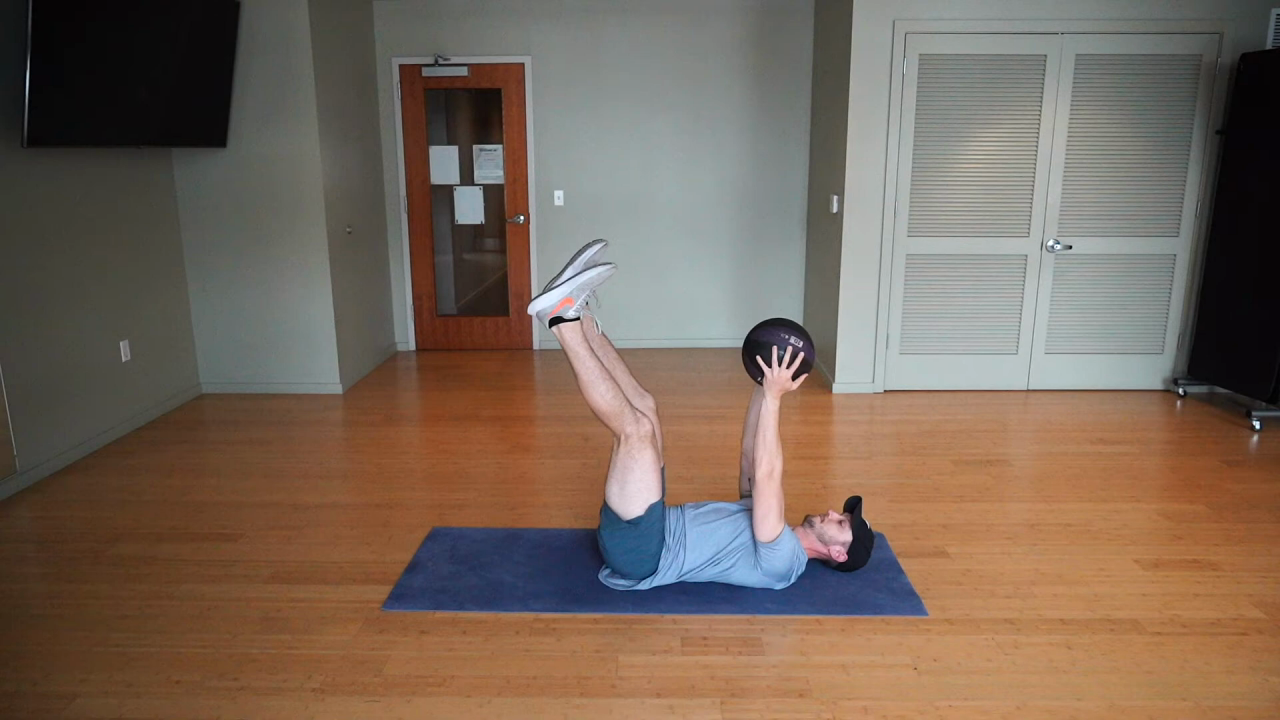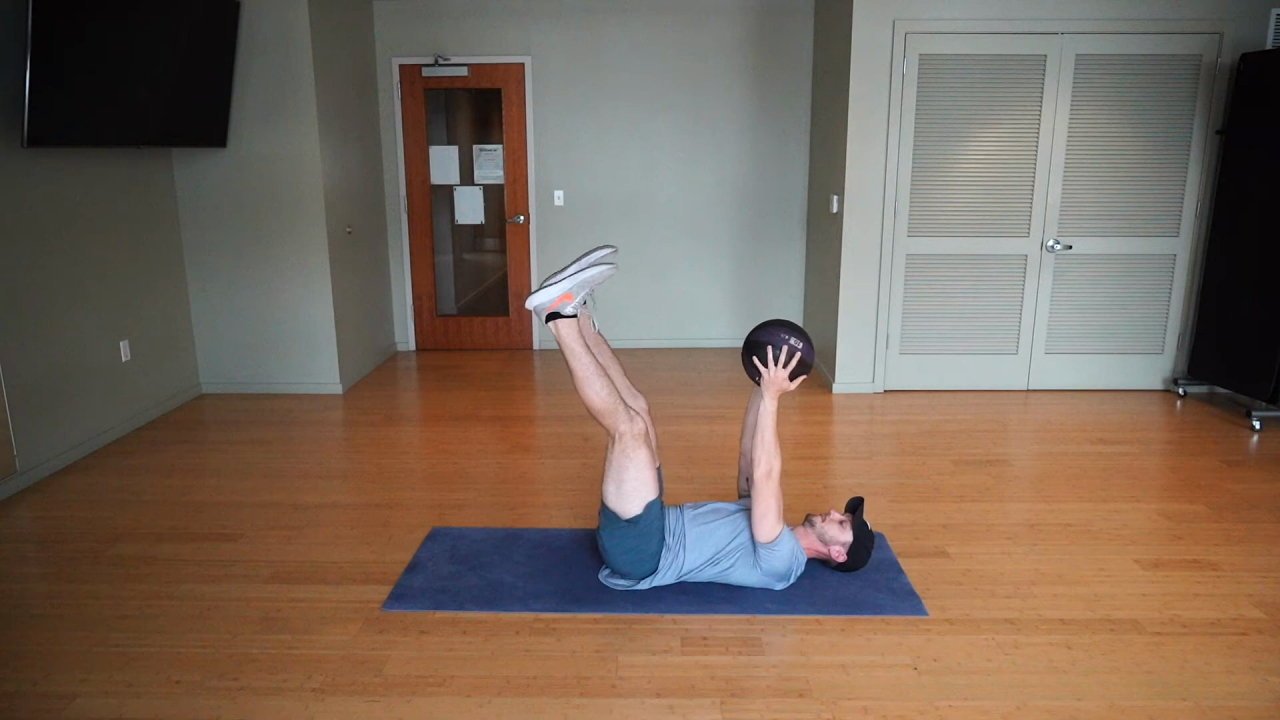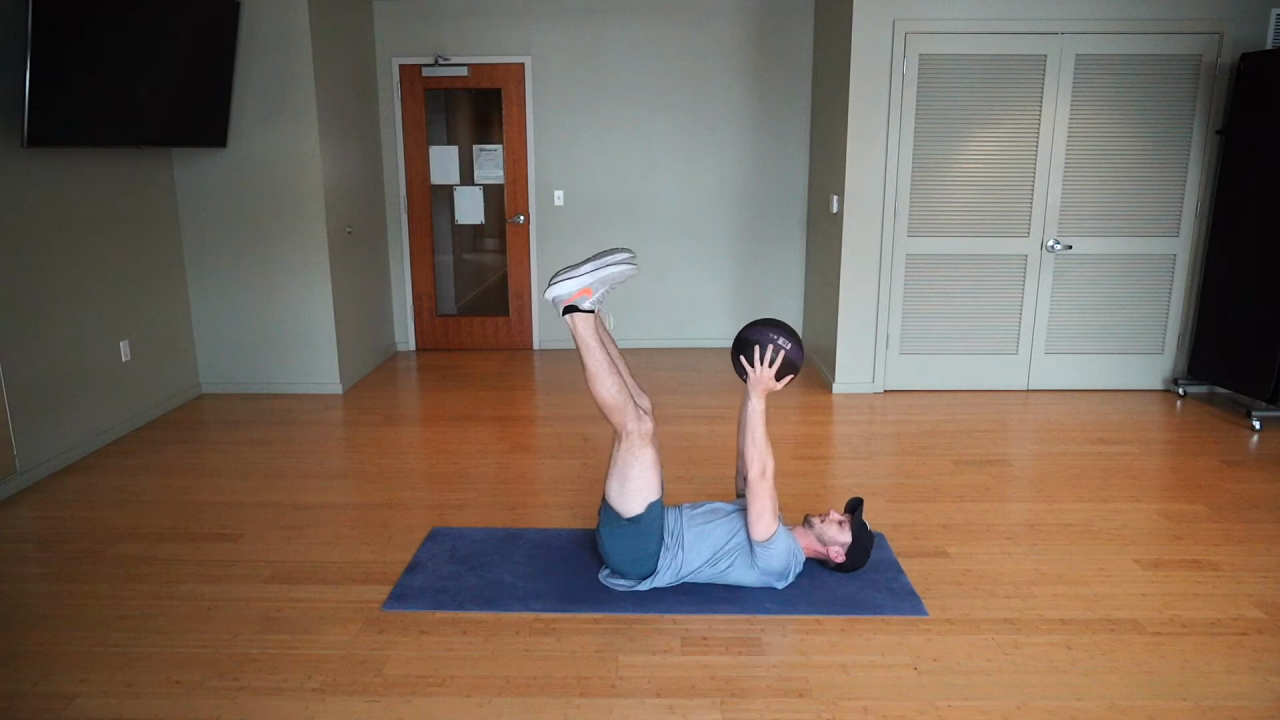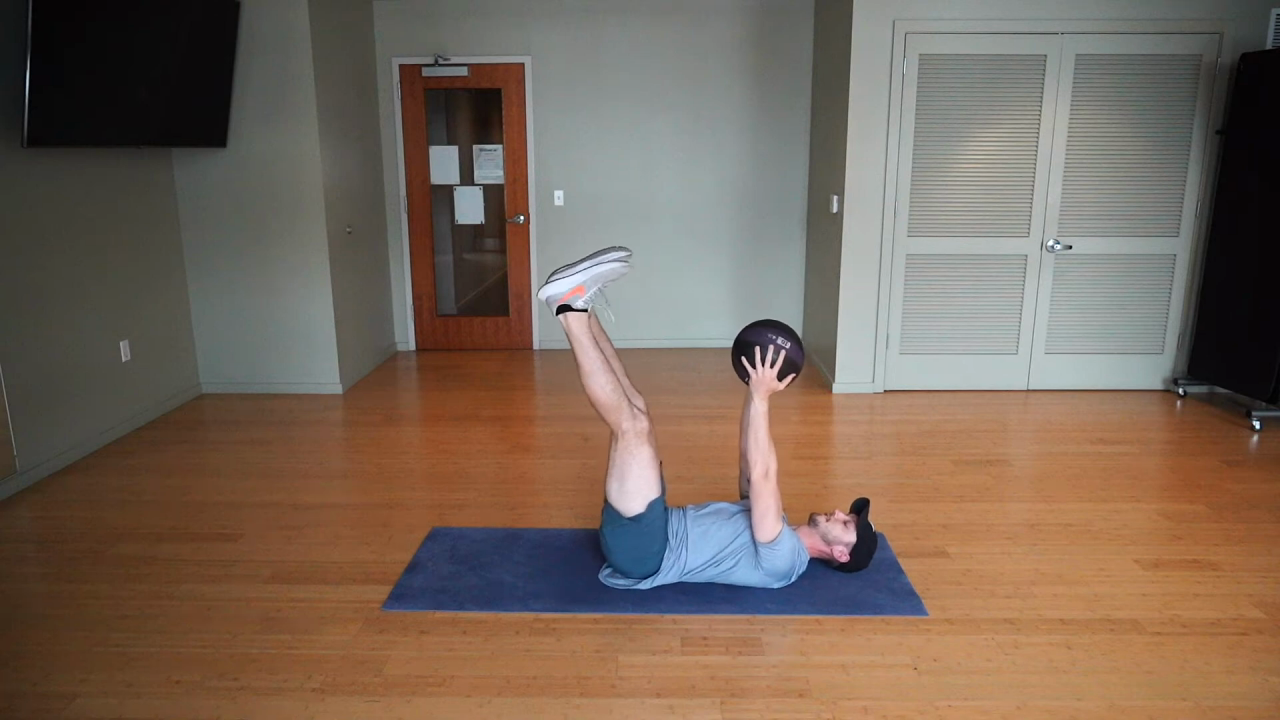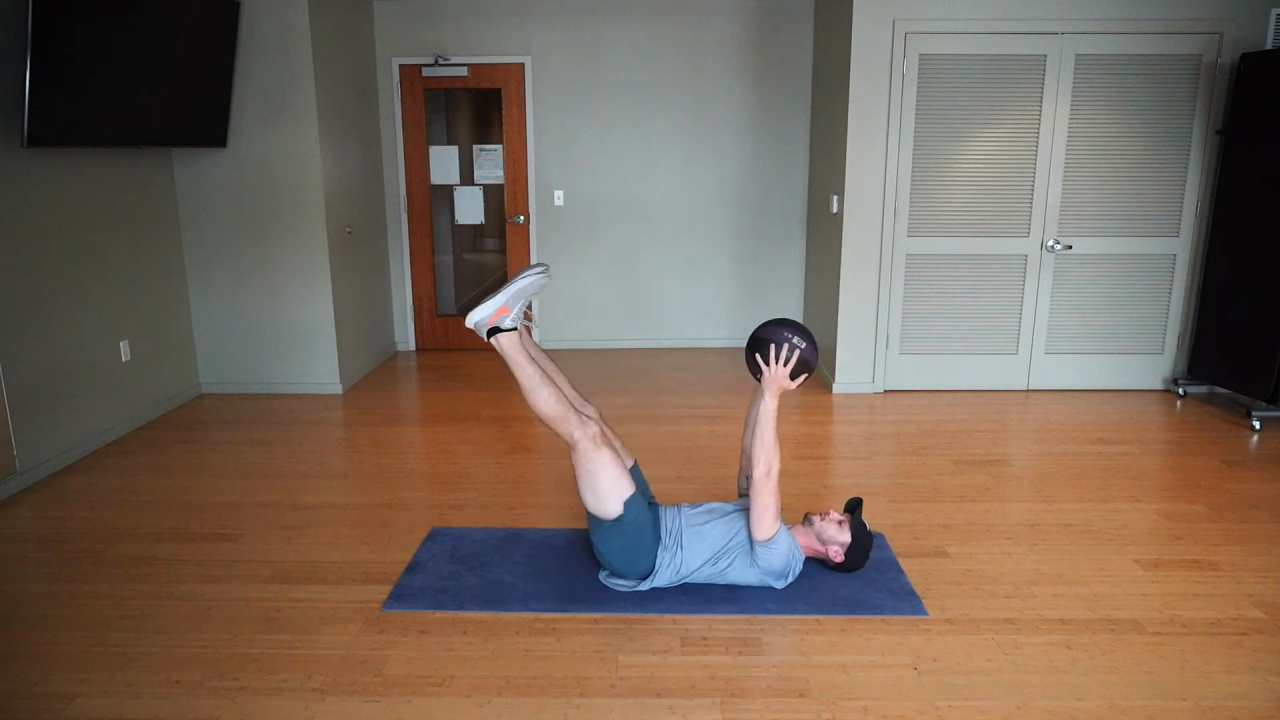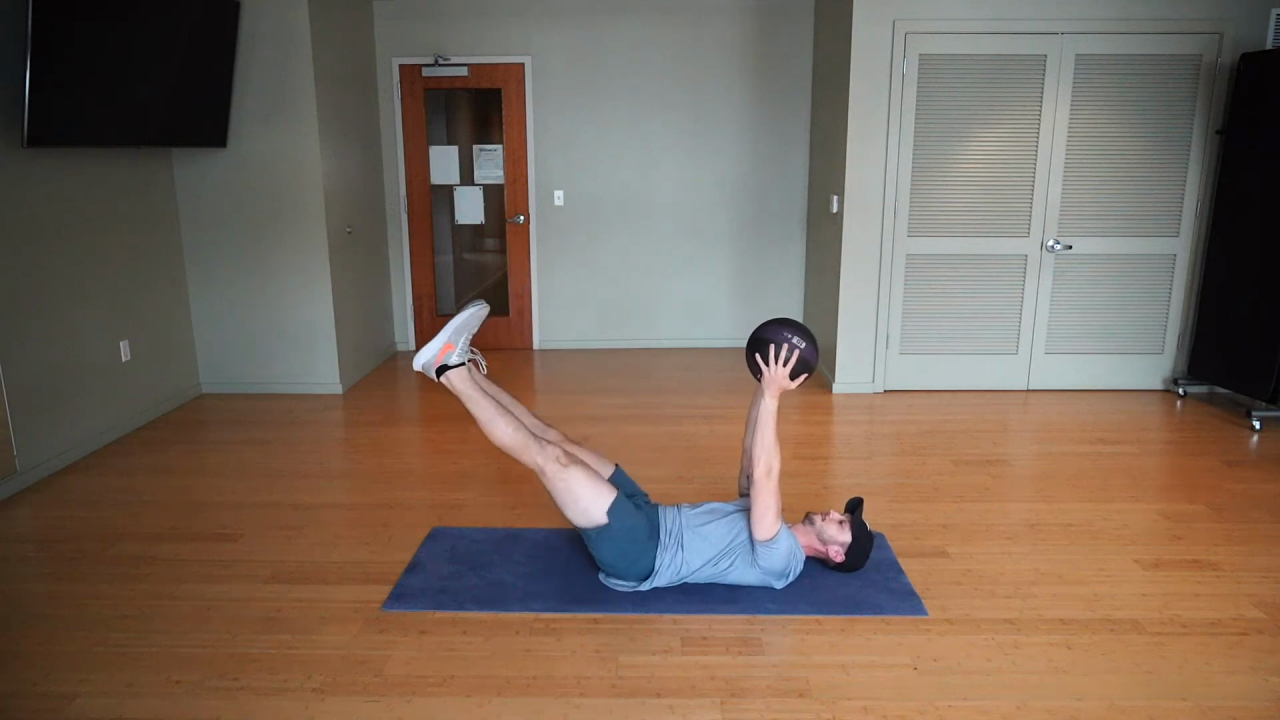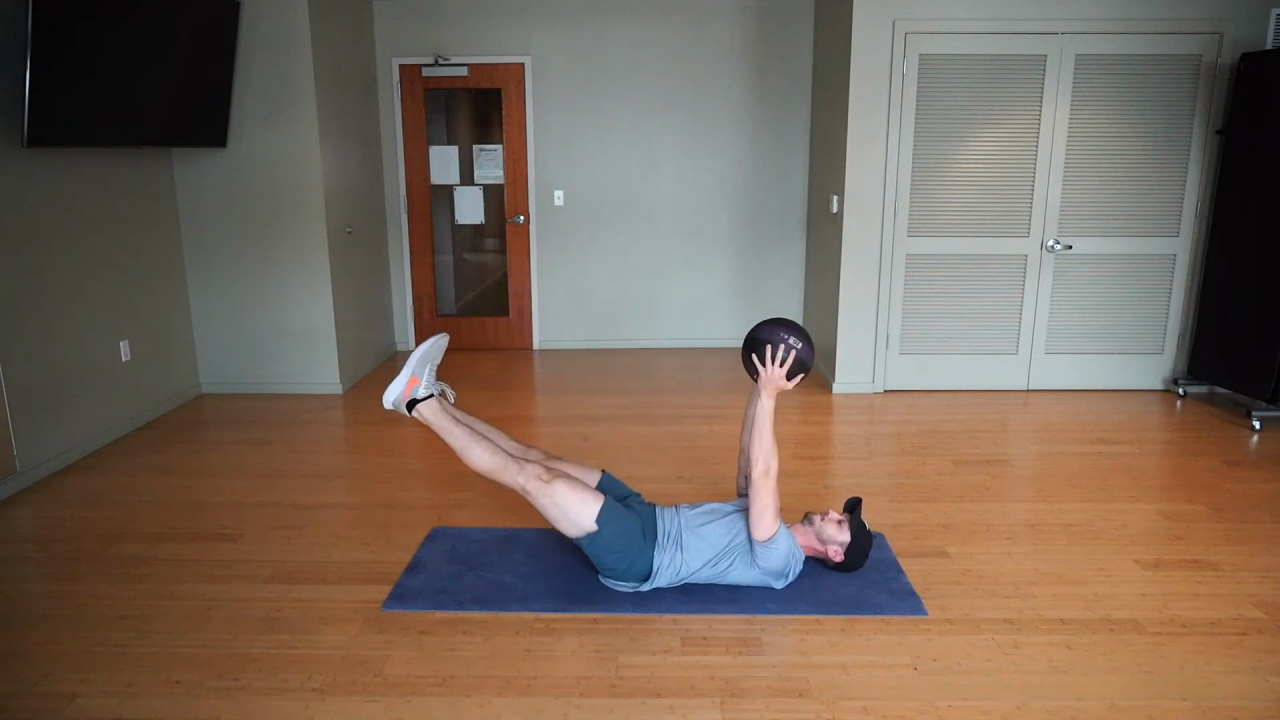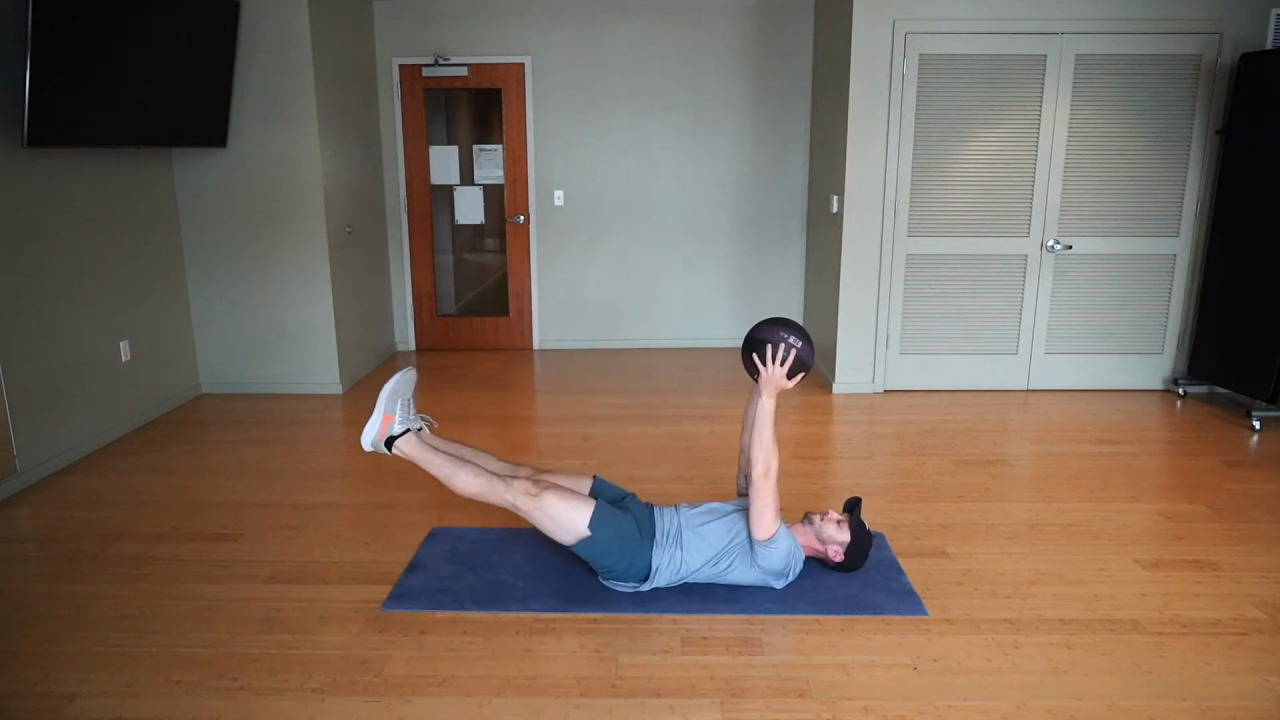
dt=0.3s
person 1, frame 1
left shoulder: (782, 560)
right shoulder: (769, 522)
left elbow: (767, 475)
right elbow: (751, 462)
left wrist: (773, 397)
right wrist: (764, 390)
left hip: (637, 553)
right hip: (652, 533)
left knee: (636, 427)
right knee: (642, 408)
left ankle: (564, 318)
right ankle: (577, 316)
person 1, frame 2
left shoulder: (781, 560)
right shoulder: (773, 528)
left elbow: (765, 475)
right elbow: (749, 463)
left wrist: (771, 397)
right wrist: (763, 391)
left hip: (637, 552)
right hip: (656, 529)
left knee: (628, 426)
right knee: (635, 408)
left ankle: (562, 318)
right ankle: (575, 315)
person 1, frame 3
left shoulder: (779, 560)
right shoulder: (770, 527)
left elbow: (759, 474)
right elbow: (746, 470)
left wrist: (757, 397)
right wrist: (754, 389)
left hip: (636, 554)
right hip: (651, 533)
left knee: (635, 426)
right knee: (638, 410)
left ankle: (580, 310)
right ankle: (584, 307)
person 1, frame 4
left shoulder: (783, 559)
right shoulder: (775, 529)
left elbow: (762, 475)
right elbow: (750, 468)
left wrist: (760, 398)
right wrist: (756, 393)
left hip: (639, 554)
right hip: (647, 534)
left knee: (631, 425)
right knee: (635, 412)
left ankle: (572, 310)
right ankle: (580, 308)
person 1, frame 5
left shoulder: (779, 559)
right shoulder: (770, 532)
left elbow: (765, 475)
right elbow: (750, 468)
left wrist: (772, 397)
right wrist: (764, 391)
left hip: (638, 553)
right hip: (653, 526)
left knee: (584, 432)
right knee: (590, 421)
left ankle: (503, 334)
right ankle: (515, 336)
person 1, frame 6
left shoulder: (781, 558)
right shoulder: (772, 533)
left elbow: (765, 475)
right elbow: (751, 466)
left wrist: (772, 396)
right wrist: (765, 392)
left hip: (639, 555)
right hip: (649, 522)
left knee: (549, 457)
right knee: (557, 442)
left ankle: (452, 371)
right ankle: (463, 369)
person 1, frame 7
left shoulder: (780, 559)
right shoulder: (771, 529)
left elbow: (764, 475)
right elbow: (749, 468)
left wrist: (769, 397)
right wrist: (760, 391)
left hip: (637, 554)
right hip: (646, 521)
left knee: (530, 475)
right knee: (538, 459)
left ankle: (422, 404)
right ankle: (435, 404)
person 1, frame 8
left shoulder: (778, 559)
right shoulder: (770, 527)
left elbow: (763, 475)
right elbow: (749, 465)
left wrist: (769, 397)
right wrist: (761, 392)
left hip: (636, 554)
right hip: (643, 519)
left knee: (520, 492)
right knee: (528, 476)
left ankle: (401, 439)
right ankle: (417, 435)
